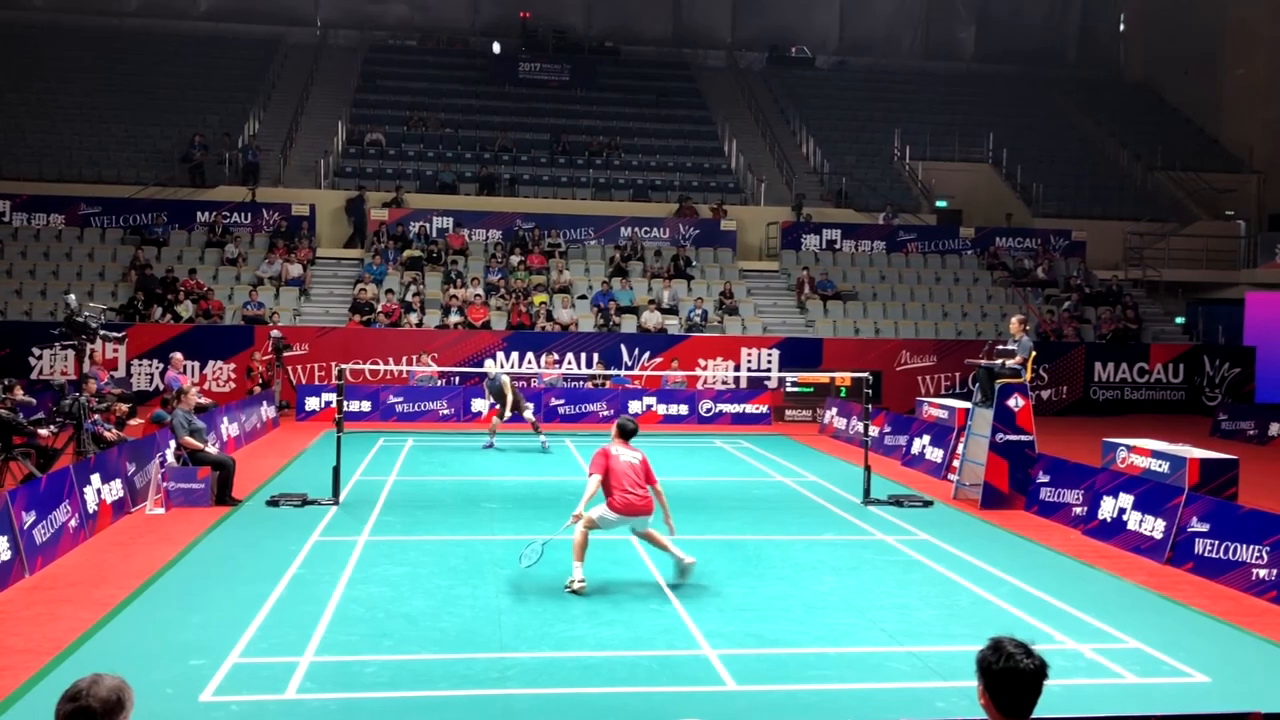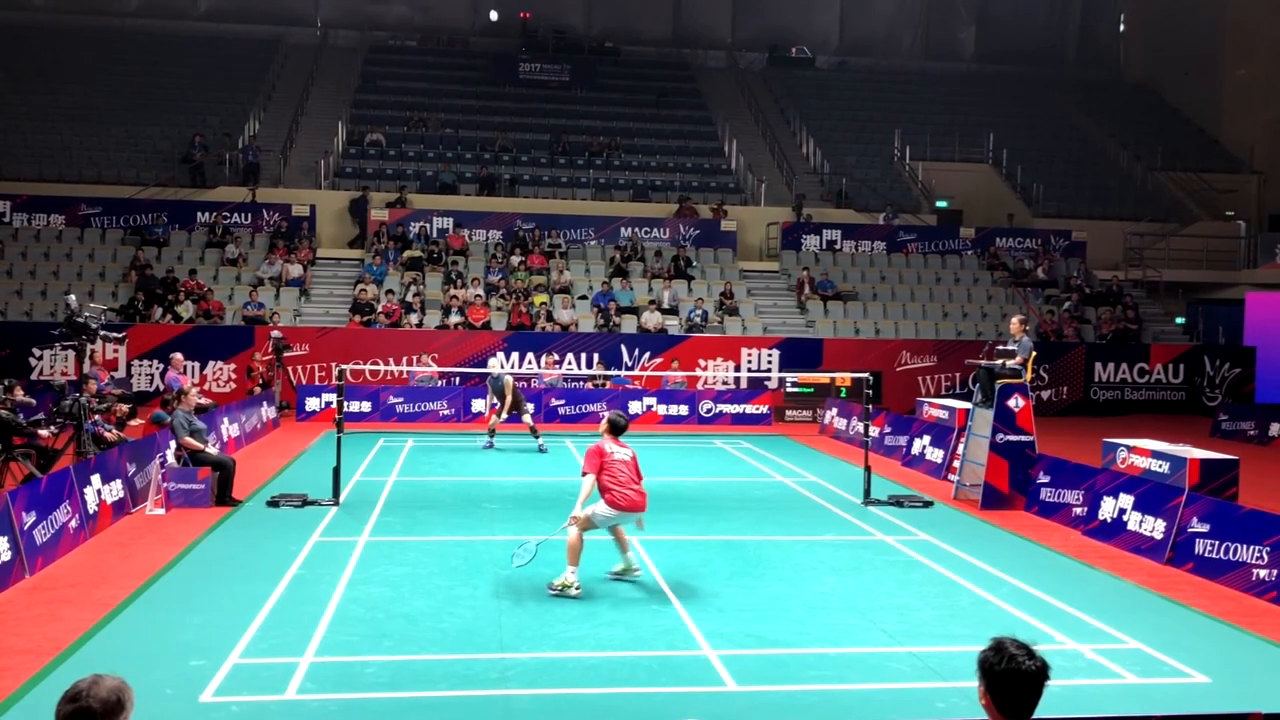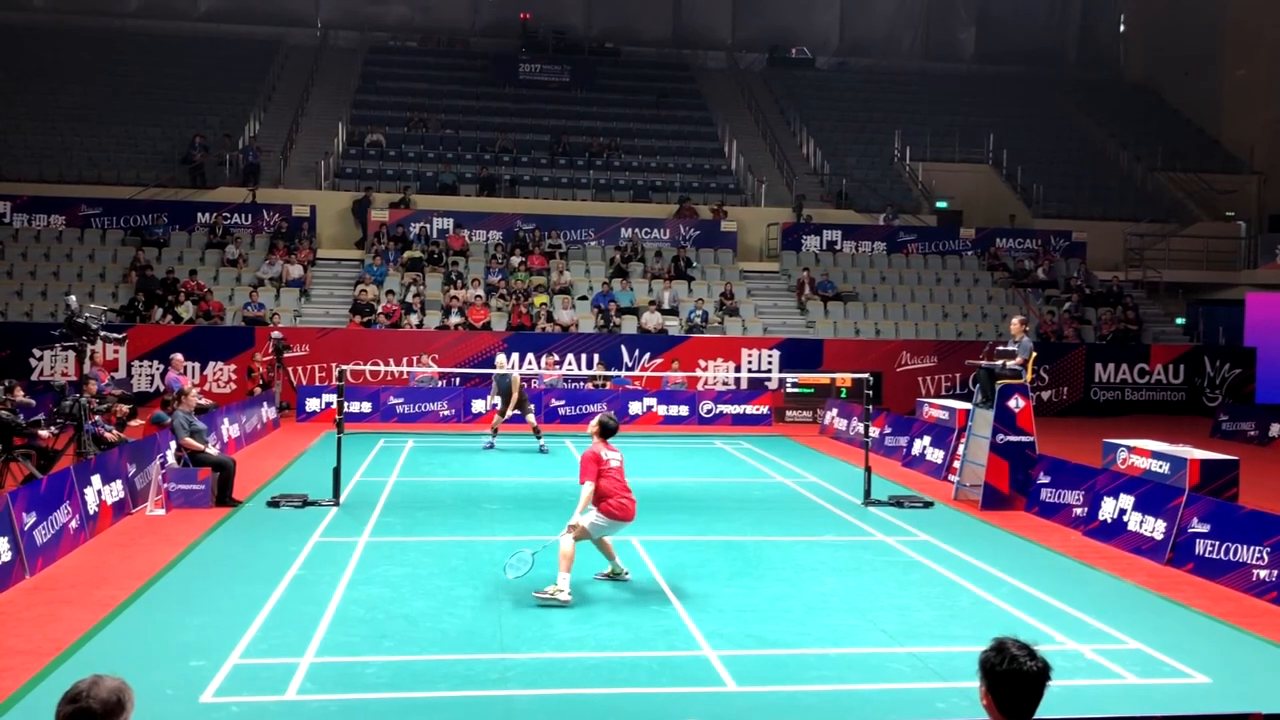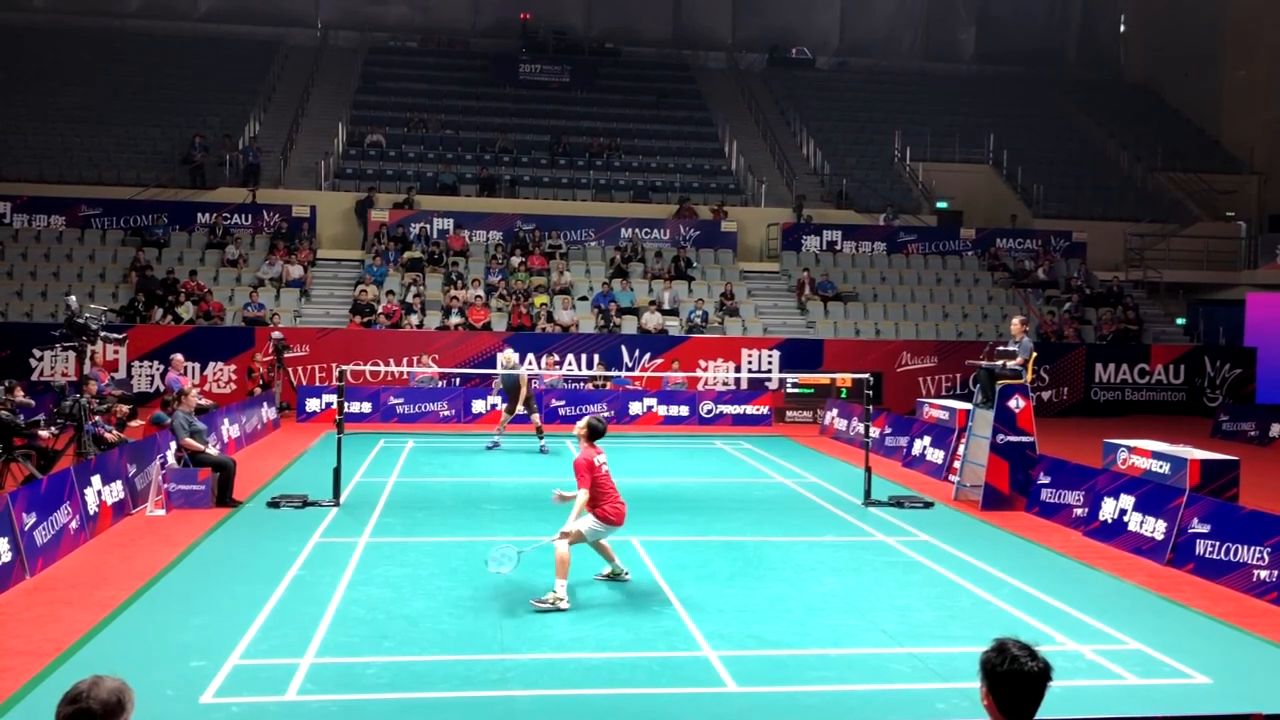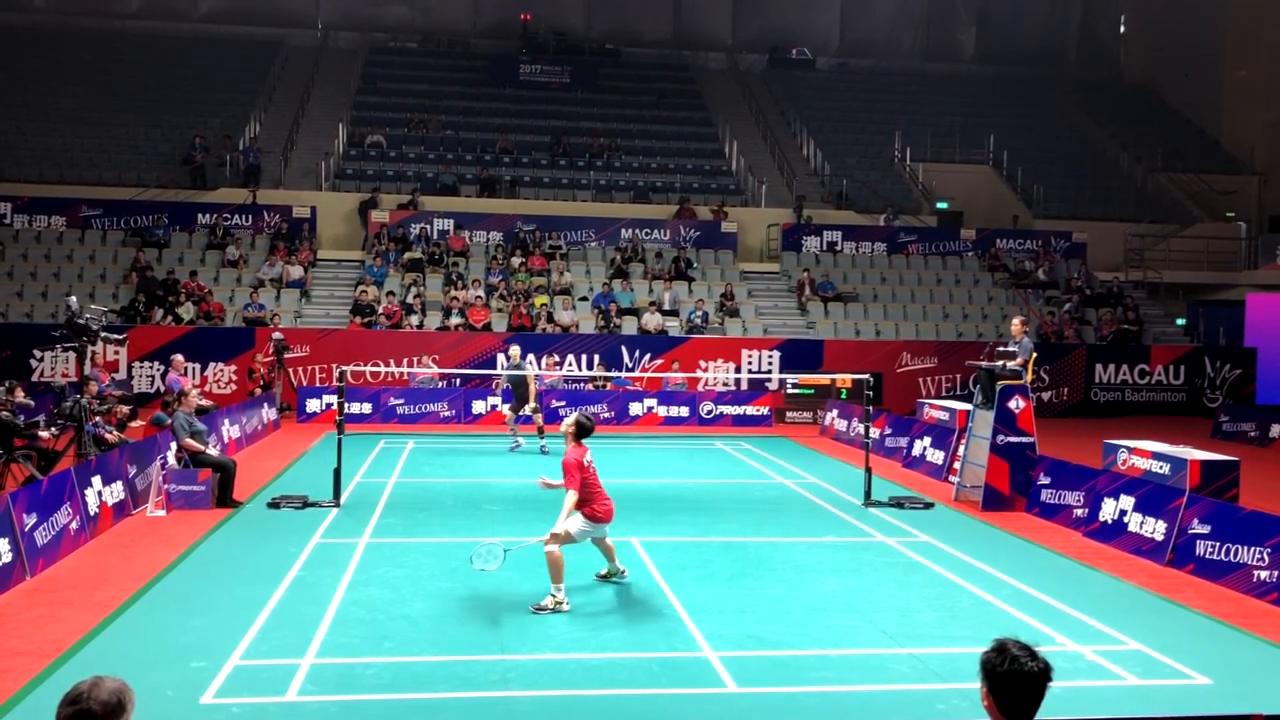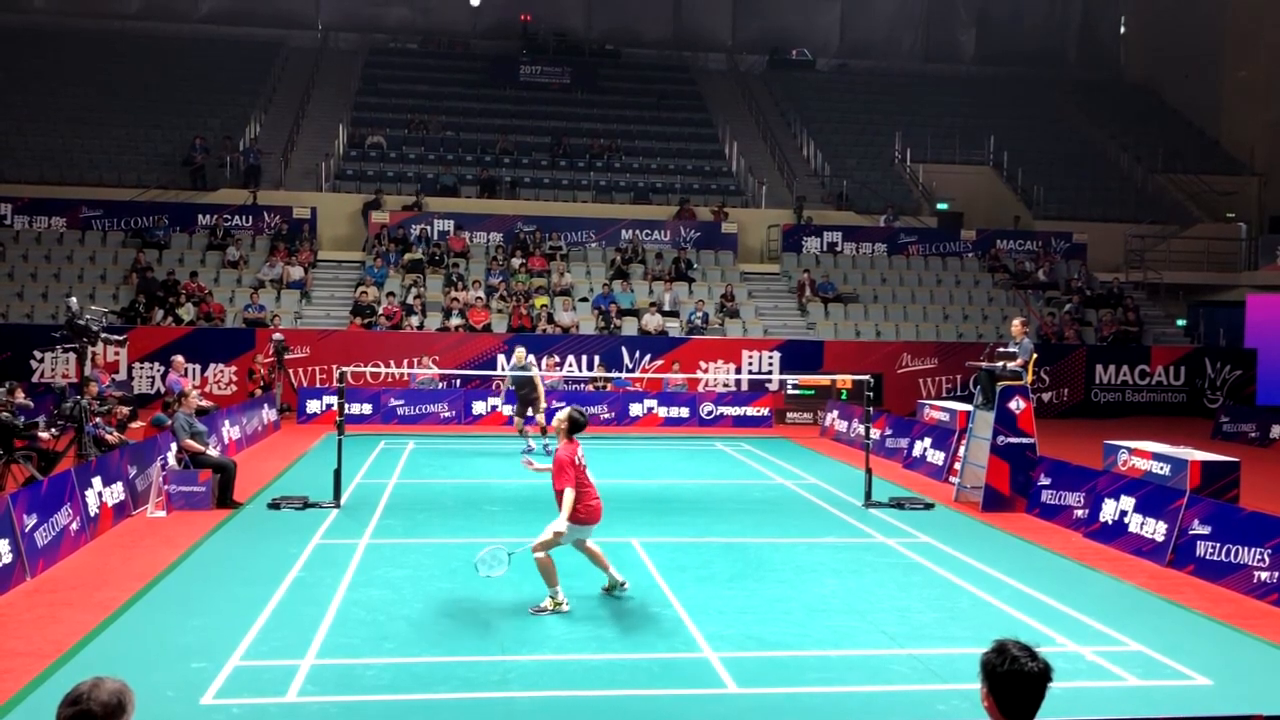
dt=0.4s
person 1, frame 1
left shoulder: (605, 451)
right shoulder: (639, 455)
left elbow: (596, 480)
right elbow: (657, 488)
left wrist: (581, 506)
right wrist: (667, 516)
left hip: (620, 506)
right hip: (645, 507)
left knee: (582, 526)
right knee: (641, 531)
left ankle: (577, 578)
right ankle: (681, 557)
person 1, frame 2
left shoulder: (597, 448)
right shoulder: (629, 451)
left elbow: (590, 479)
left wrist: (578, 507)
left hip: (618, 503)
right hip: (639, 503)
left knee: (576, 527)
right knee: (612, 522)
left ankle: (571, 582)
right ankle: (629, 565)
person 1, frame 3
left shoulder: (591, 453)
right shoulder: (616, 452)
left elbow: (589, 487)
left wrist: (577, 515)
right wrist: (596, 506)
left hip: (612, 511)
right hip: (628, 510)
left knee: (568, 536)
right knee: (595, 532)
left ankle: (562, 589)
right ankle: (618, 570)
person 1, frame 4
left shoulder: (582, 459)
right shoulder: (597, 452)
left elbow: (585, 494)
left wrist: (570, 523)
right wrist: (570, 496)
left hip: (605, 515)
right hip: (617, 511)
left knee: (562, 540)
right knee: (590, 535)
left ankle: (559, 596)
right ankle: (618, 570)
person 1, frame 5
left shoulder: (570, 458)
right shoulder: (582, 449)
left elbow: (573, 494)
left wrist: (560, 523)
right wrist: (555, 484)
left hip: (593, 513)
right hip: (604, 507)
left knee: (551, 542)
right knee: (598, 537)
left ankle: (558, 599)
right ankle: (615, 570)
person 1, frame 6
left shoulder: (563, 455)
right shoulder: (573, 445)
left elbow: (569, 490)
left wrist: (562, 521)
right wrist: (541, 467)
left hip: (580, 514)
right hip: (592, 507)
left knee: (539, 548)
right knee: (581, 543)
left ankle: (557, 600)
right ankle: (615, 580)
